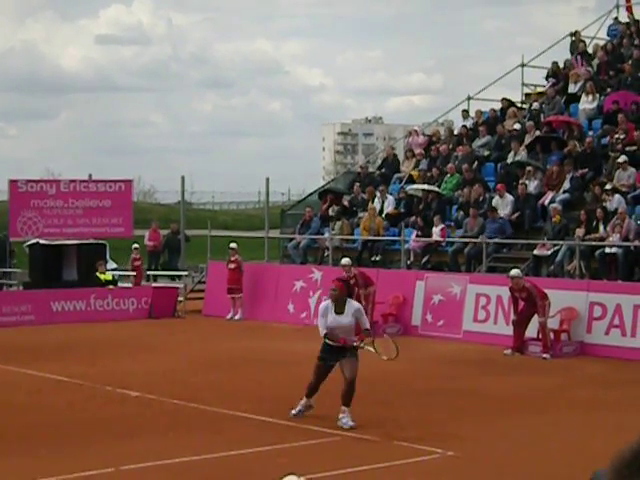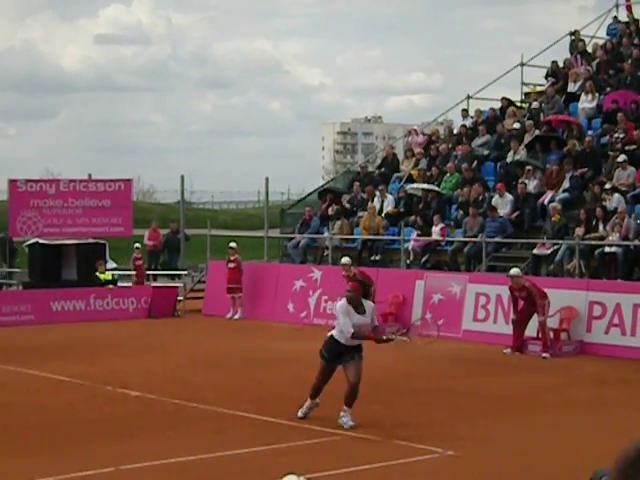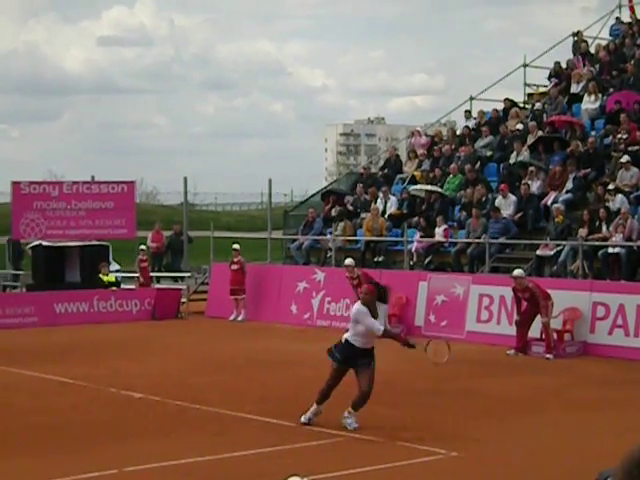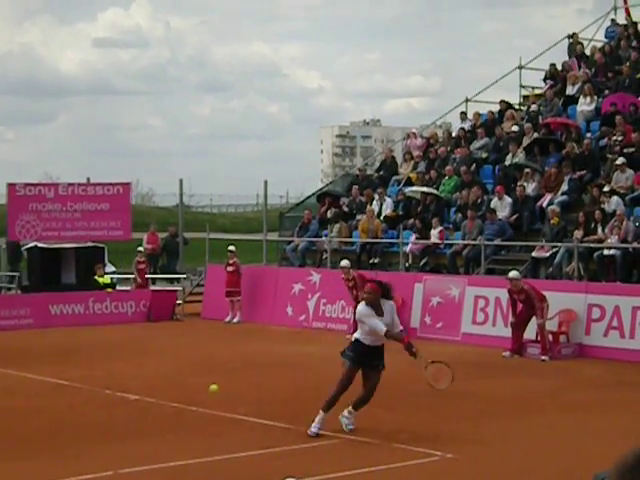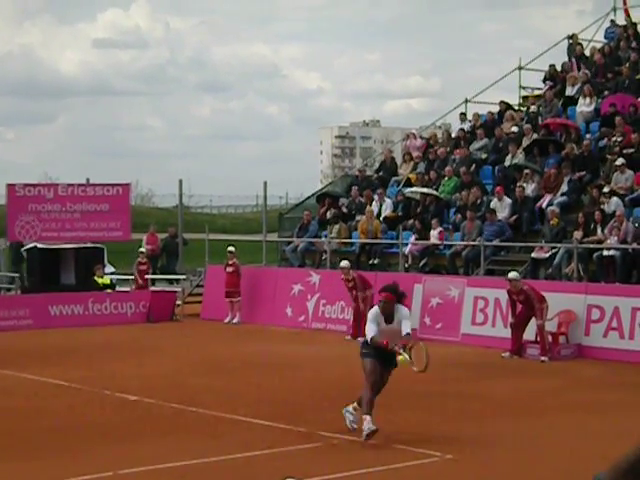
dt=0.1s
person 1, frame 1
left shoulder: (355, 307)
right shoulder: (325, 306)
left elbow: (366, 327)
right elbow: (324, 332)
left wrist: (360, 339)
right wrist: (343, 341)
left hip: (349, 350)
right hip: (330, 348)
left knee: (350, 379)
right knee: (316, 381)
left ankle: (345, 413)
right ankle: (306, 403)
person 1, frame 2
left shoulder: (370, 306)
right shoulder: (341, 307)
left elbow: (374, 325)
right elbow: (349, 333)
left wrist: (379, 335)
right wrist: (373, 337)
left hip: (354, 349)
right hip: (335, 346)
left knee: (354, 382)
right knee: (320, 382)
left ankle: (345, 413)
right ankle: (310, 404)
person 1, frame 3
right shoulder: (357, 310)
left elbow: (384, 329)
right elbow: (379, 332)
left wrist: (400, 338)
right wrist: (401, 339)
left hip: (366, 353)
right hip: (347, 349)
left knee: (366, 391)
right knee: (331, 385)
left ankle: (350, 415)
right ankle: (315, 409)
person 1, frame 4
left shoulder: (390, 305)
right shoulder: (362, 310)
left elbow: (397, 328)
right elbow: (383, 331)
left wrist: (406, 343)
right wrist: (405, 340)
left hip: (376, 352)
right hip: (358, 349)
left knee: (368, 392)
right knee: (342, 387)
left ankle: (348, 415)
right ankle: (320, 418)
person 1, frame 5
left shoulder: (403, 312)
right shoulder: (374, 313)
left elbow: (407, 333)
right elbow: (371, 338)
left wrist: (404, 344)
right wrist: (386, 343)
left hip: (389, 353)
right hip: (372, 350)
left knee: (376, 389)
right knee: (371, 385)
left ankle: (352, 410)
right ankle: (367, 422)
